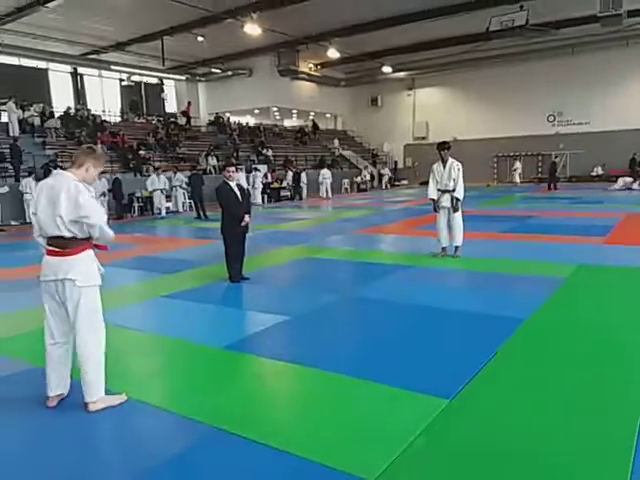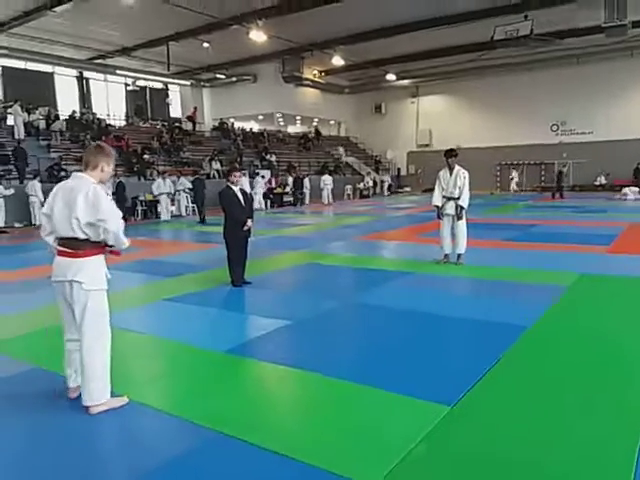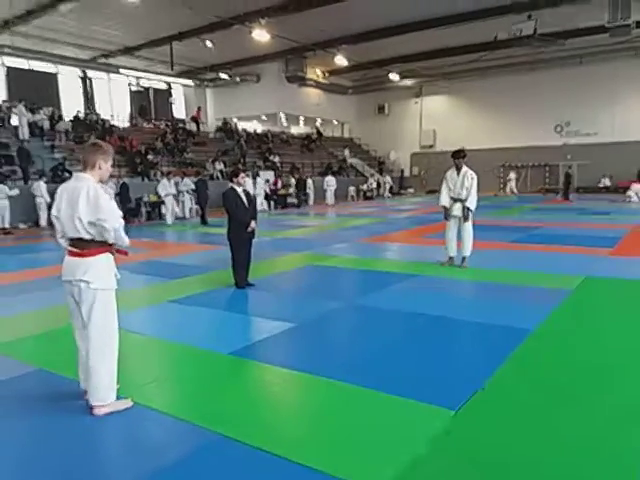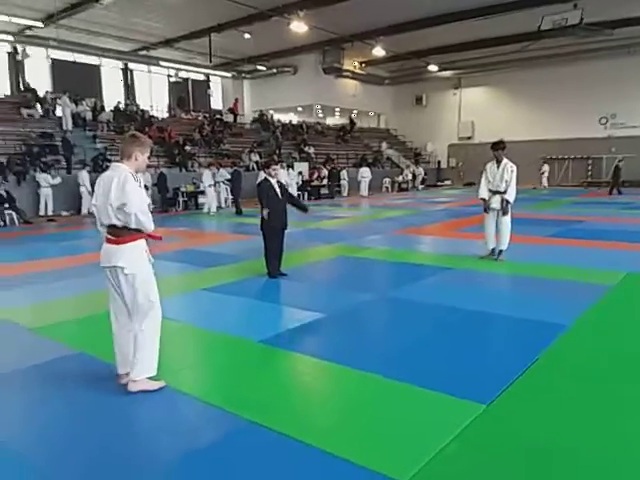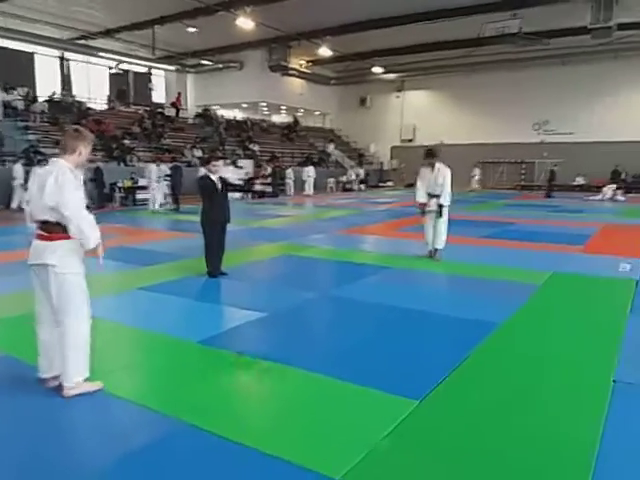
dt=0.3s
person 1, frame 1
left shoulder: (44, 186)
right shoulder: (75, 189)
left elbow: (39, 230)
right elbow: (96, 223)
left wrist: (56, 244)
right wrist: (104, 234)
left hip: (51, 262)
right hip: (77, 264)
left knee: (56, 332)
right knee: (89, 331)
left ankle: (55, 391)
right ankle: (94, 396)
person 1, frame 2
left shoulder: (60, 188)
right shoulder: (93, 192)
left elbow: (47, 229)
right elbow: (113, 227)
left wrist: (65, 249)
right wrist: (117, 243)
left hip: (62, 264)
right hip: (86, 267)
left knee: (73, 331)
right knee: (95, 333)
left ankle: (75, 385)
right ankle: (96, 398)
person 1, frame 3
left shoulder: (64, 189)
right shoulder: (94, 191)
left elbow: (61, 231)
right elbow: (113, 226)
right wrist: (120, 241)
left hip: (72, 263)
right hip: (95, 266)
left knee: (83, 330)
right knee: (102, 332)
left ankle: (92, 385)
right ankle: (101, 400)
person 1, frame 4
left shoulder: (104, 178)
right shoulder: (127, 180)
left elbow: (101, 216)
right elbow: (139, 216)
left wrist: (125, 231)
right wrist: (150, 227)
left hip: (111, 250)
right hip: (130, 253)
left knee: (121, 315)
right knee: (148, 312)
left ankle: (125, 370)
right ankle: (138, 375)
person 1, frame 5
left shoulder: (40, 174)
right shoulder: (67, 176)
left elbow: (32, 213)
right elbow: (76, 216)
right wrist: (94, 242)
left hip: (40, 248)
right hip: (62, 251)
left knee: (47, 314)
right knee: (74, 315)
left ankle: (51, 372)
right ankle: (71, 380)
